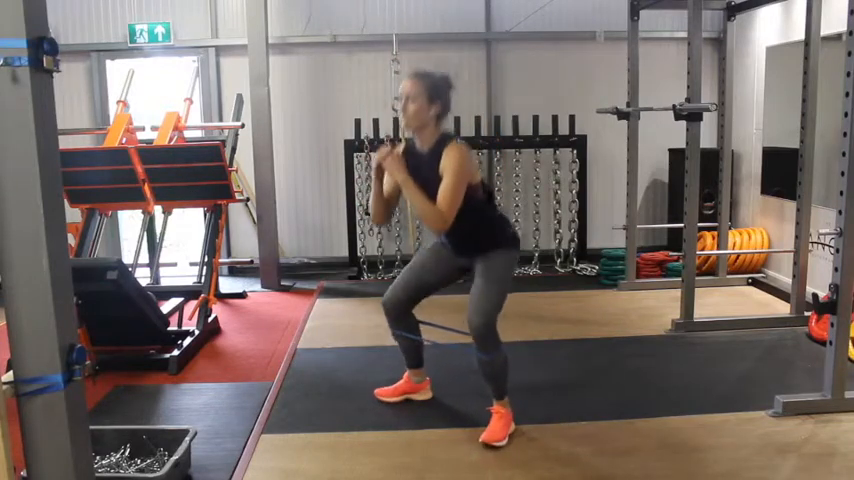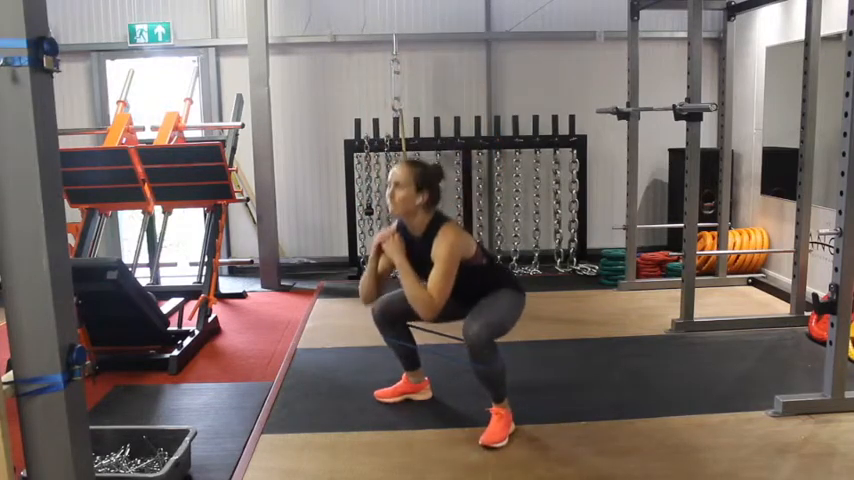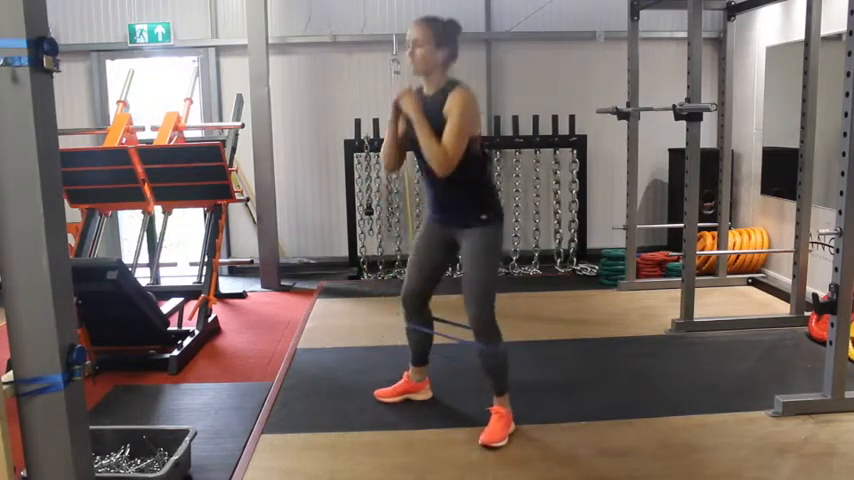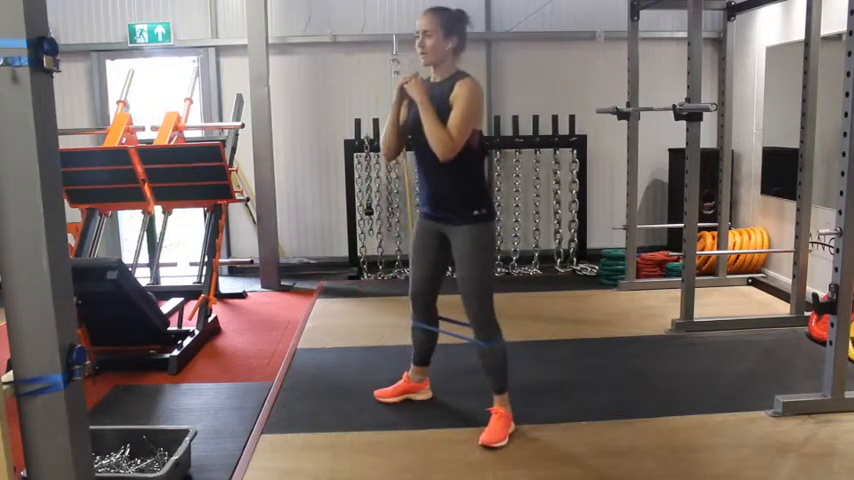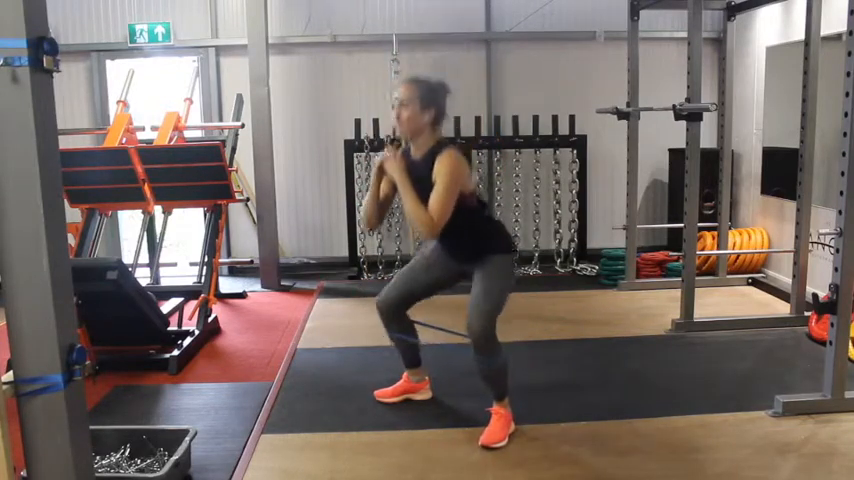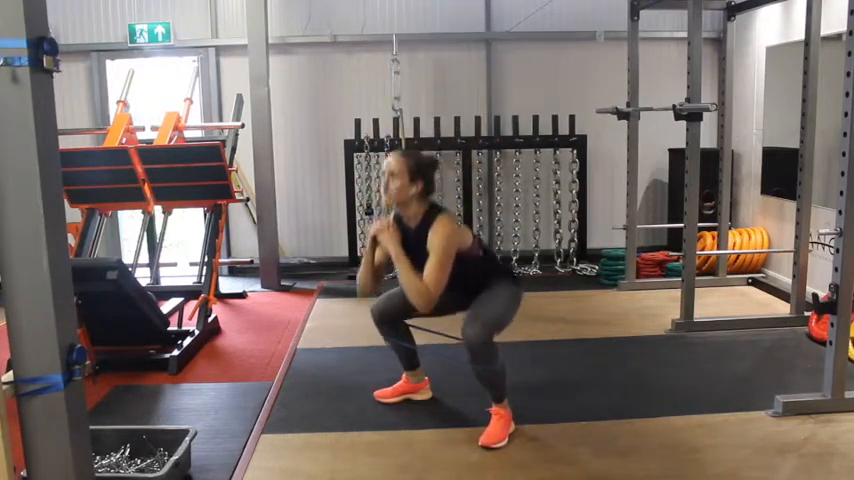
dt=0.5s
person 1, frame 1
left shoulder: (454, 155)
right shoulder: (404, 153)
left elbow: (439, 223)
right elbow: (379, 218)
left wrist: (401, 176)
right wrist: (379, 176)
left hip: (495, 249)
right hip: (454, 246)
left knee: (480, 323)
right knee: (394, 301)
left ankle: (502, 409)
right ankle: (416, 381)
person 1, frame 2
left shoulder: (447, 237)
right shoulder: (398, 232)
left elbow: (429, 310)
right elbow: (367, 297)
left wrist: (399, 258)
right wrist: (376, 255)
left hip: (501, 293)
right hip: (458, 296)
left knee: (476, 334)
right knee: (383, 312)
left ankle: (502, 411)
right ankle: (416, 380)
person 1, frame 3
left shoulder: (459, 97)
right shoulder: (414, 98)
left elbow: (443, 164)
right elbow: (391, 165)
left wrist: (416, 116)
right wrist: (395, 118)
left hip: (478, 219)
right hip: (438, 217)
left knee: (479, 314)
right knee: (411, 297)
left ankle: (502, 410)
right ankle: (417, 380)
person 1, frame 4
left shoulder: (465, 87)
right shoulder: (420, 89)
left elbow: (447, 149)
right elbow: (389, 151)
left wrist: (422, 100)
right wrist: (400, 102)
left hip: (470, 217)
right hip: (430, 214)
left knee: (478, 310)
right knee: (420, 297)
left ankle: (502, 409)
right ankle: (417, 380)
person 1, frame 5
left shoulder: (448, 161)
right shoulder: (400, 159)
left elbow: (429, 228)
right elbow: (369, 224)
left wrist: (400, 180)
right wrist: (379, 178)
left hip: (492, 254)
right hip: (451, 251)
left knee: (479, 327)
right knee: (388, 303)
left ankle: (502, 410)
right ankle: (416, 381)
person 1, frame 6
left shoulder: (442, 228)
right shoulder: (395, 224)
left elbow: (425, 302)
right elbow: (365, 290)
left wrist: (394, 249)
right wrist: (372, 245)
left hip: (498, 285)
right hip: (457, 288)
left knee: (475, 334)
right knee: (382, 311)
left ankle: (502, 412)
right ankle: (415, 380)
